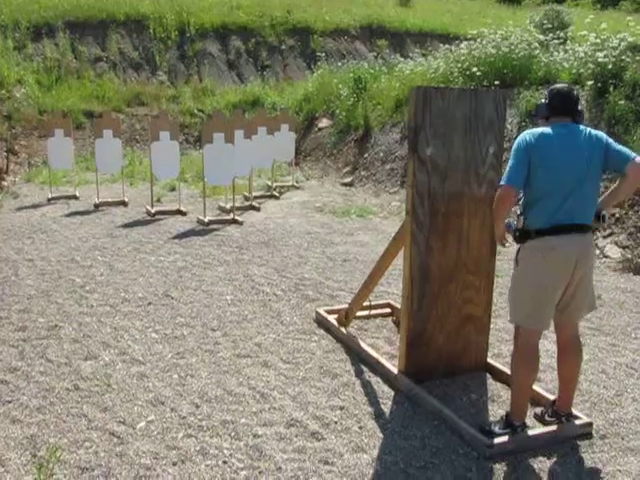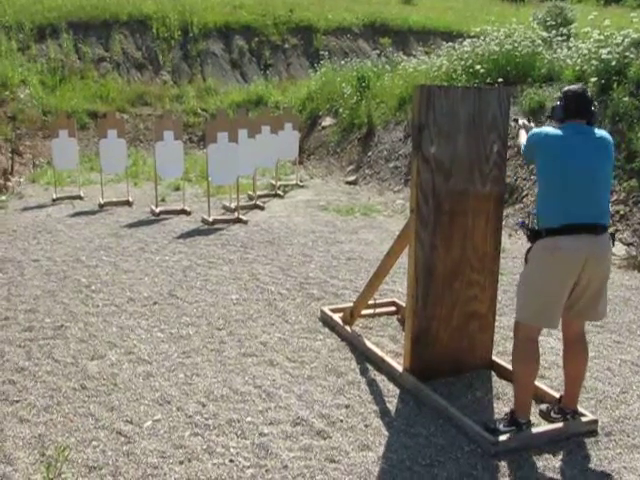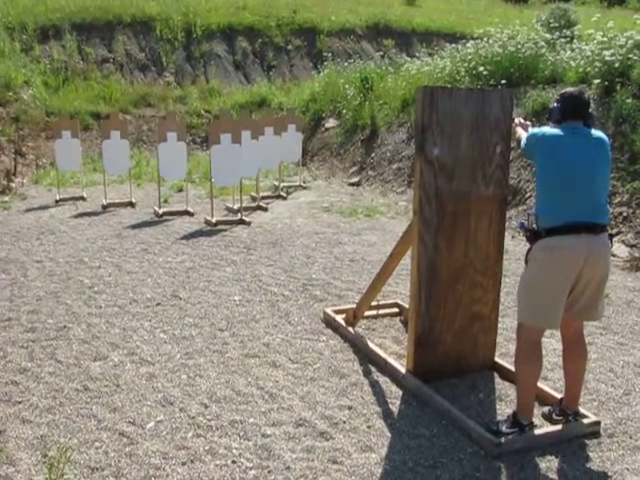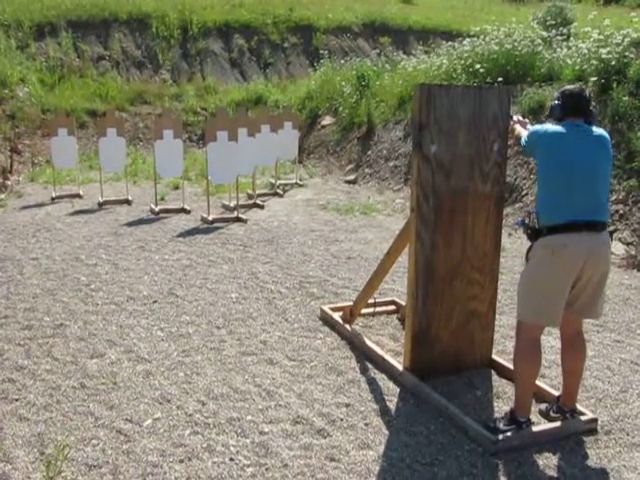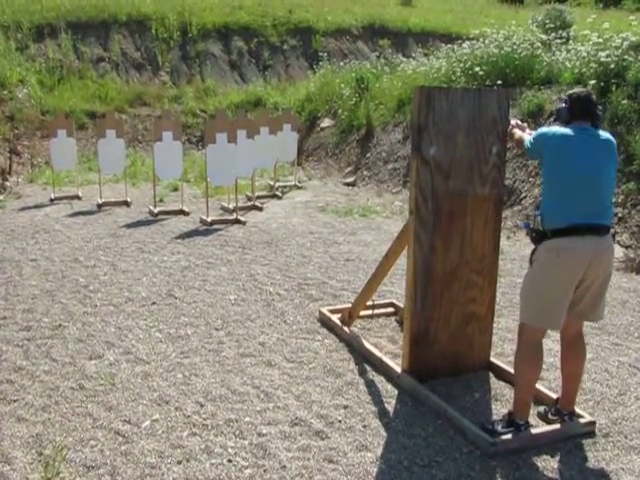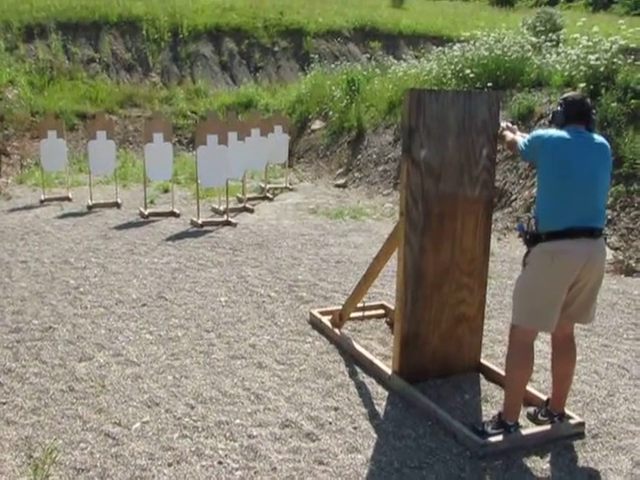
dt=0.7s
person 1, frame 1
left shoulder: (531, 140)
right shoulder: (596, 140)
left elbow: (506, 194)
left wrist: (499, 227)
right wrist: (603, 204)
left hip: (542, 246)
right hip: (582, 244)
left knee: (526, 335)
right knee: (569, 331)
left ankle: (516, 420)
right ankle: (562, 409)
person 1, frame 2
left shoulder: (543, 138)
right shoulder: (605, 142)
left elbow: (524, 150)
left wrist: (523, 131)
left hip: (556, 246)
right hip: (598, 245)
left knee: (526, 331)
right knee: (574, 329)
left ankle: (520, 417)
right ankle: (568, 407)
person 1, frame 3
left shoulder: (543, 138)
right shoulder: (600, 142)
left elbow: (525, 144)
left wrist: (521, 129)
left hip: (556, 245)
right hip: (597, 245)
left knee: (529, 333)
right knee: (573, 329)
left ankle: (523, 418)
right ankle: (569, 408)
person 1, frame 4
left shoulder: (545, 135)
right shoulder: (602, 140)
left elbow: (524, 140)
left wrist: (519, 126)
left hip: (557, 244)
right hip: (597, 242)
left knee: (528, 331)
right knee: (572, 327)
left ankle: (520, 416)
right ankle: (566, 405)
person 1, frame 5
left shoulder: (552, 137)
right shoulder: (608, 143)
left elbow: (524, 143)
left wrist: (517, 131)
right wrist: (527, 131)
left hip: (561, 246)
right hip: (601, 246)
left knee: (530, 333)
right knee: (573, 330)
left ankle: (519, 418)
right ankle: (565, 409)
person 1, frame 6
left shoulder: (548, 140)
right shoulder: (601, 147)
left elbow: (517, 145)
left wrist: (507, 133)
right wrist: (520, 133)
left hip: (555, 249)
right hip: (593, 249)
left knee: (522, 335)
right knee: (564, 331)
left ankle: (508, 420)
right ankle: (555, 410)
